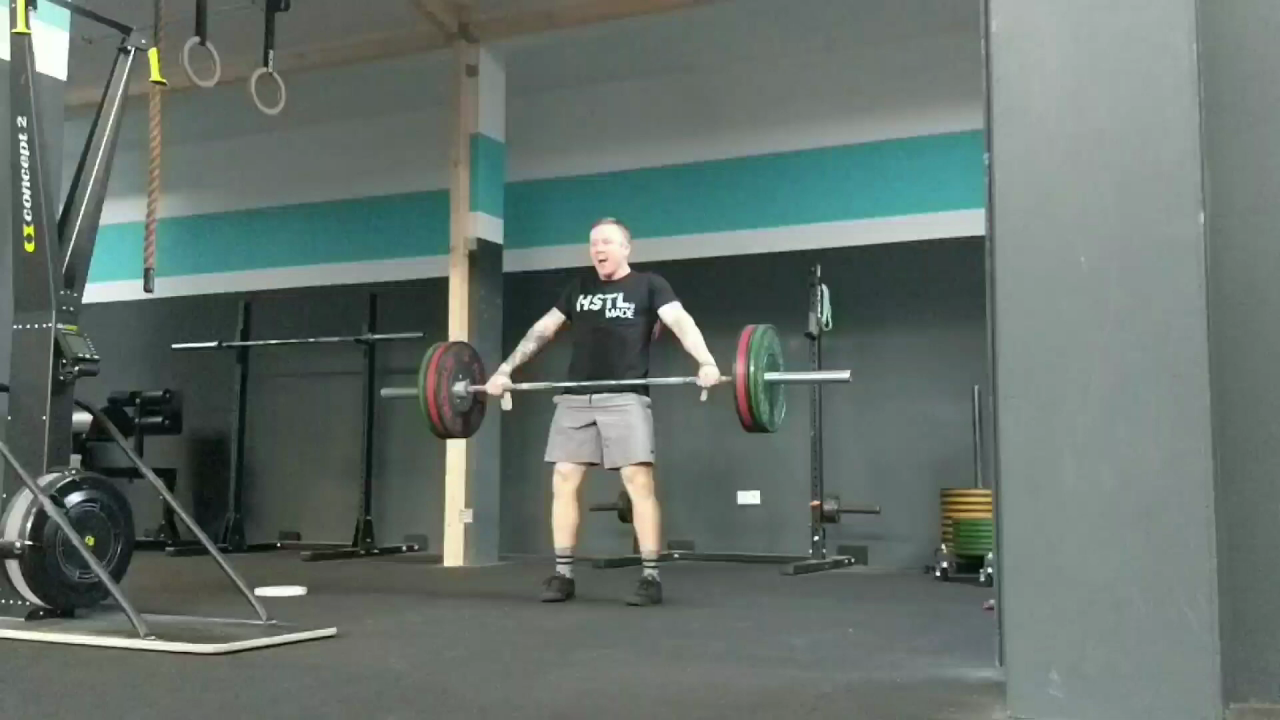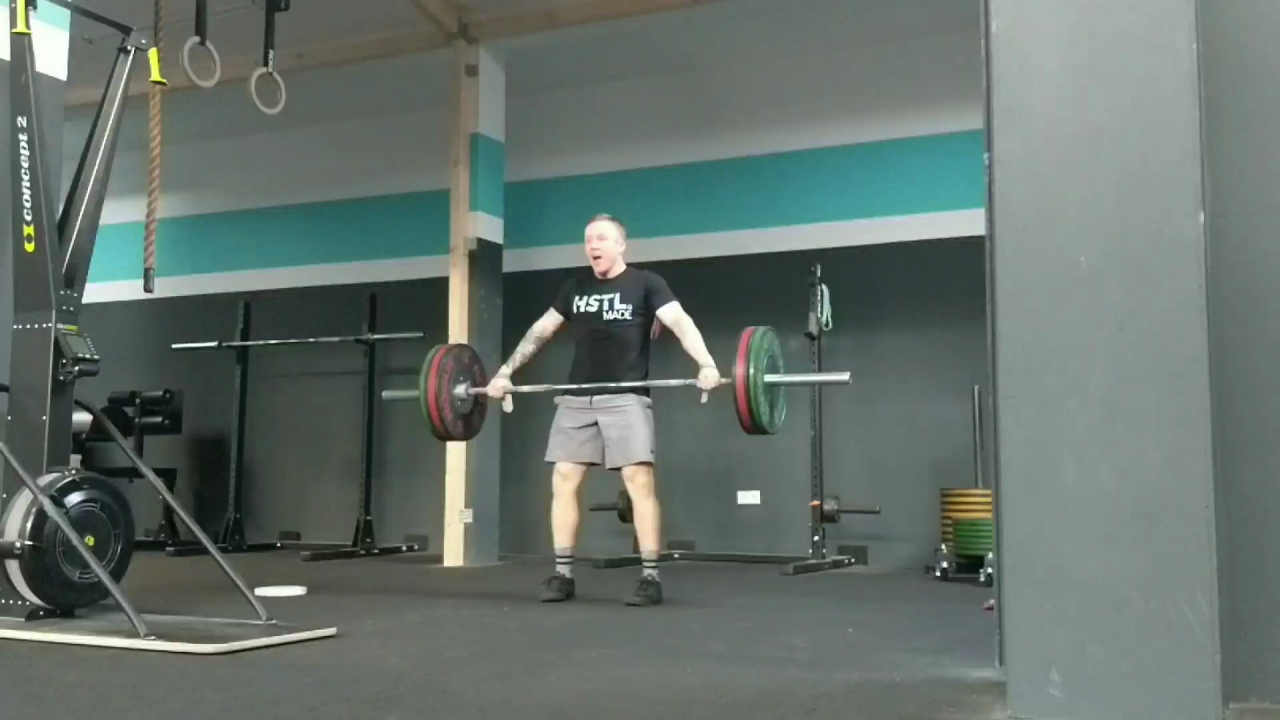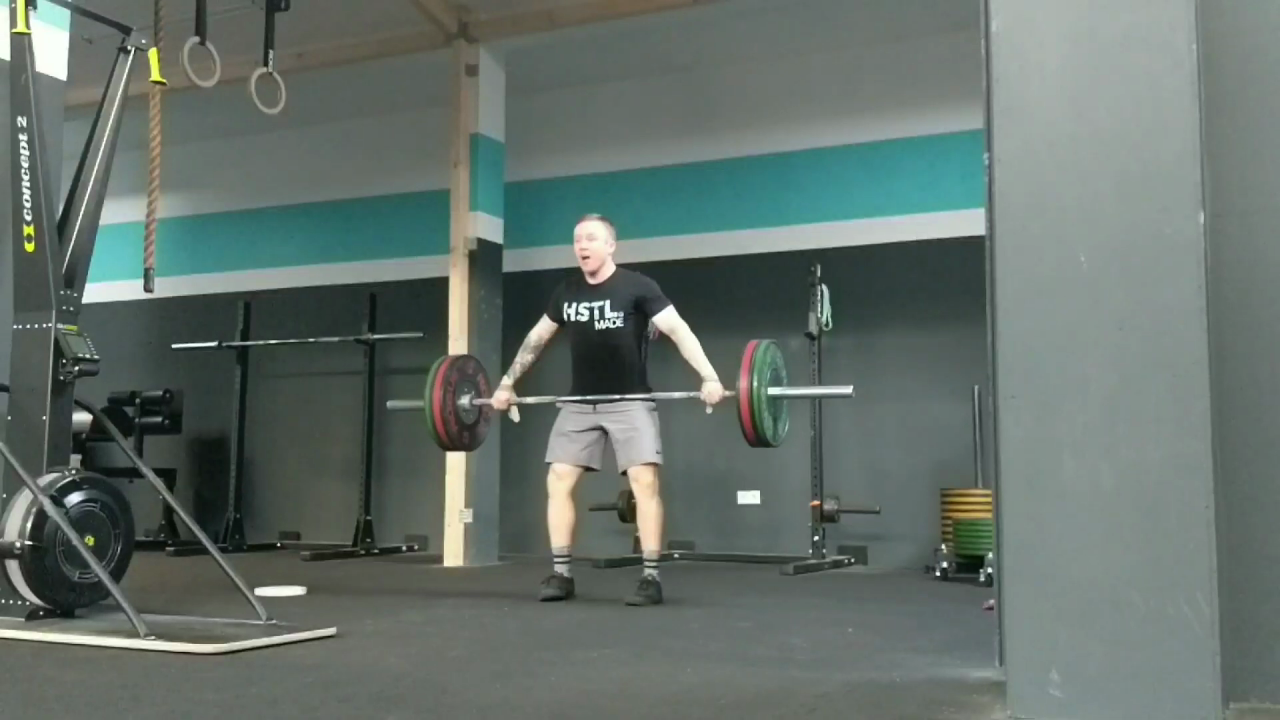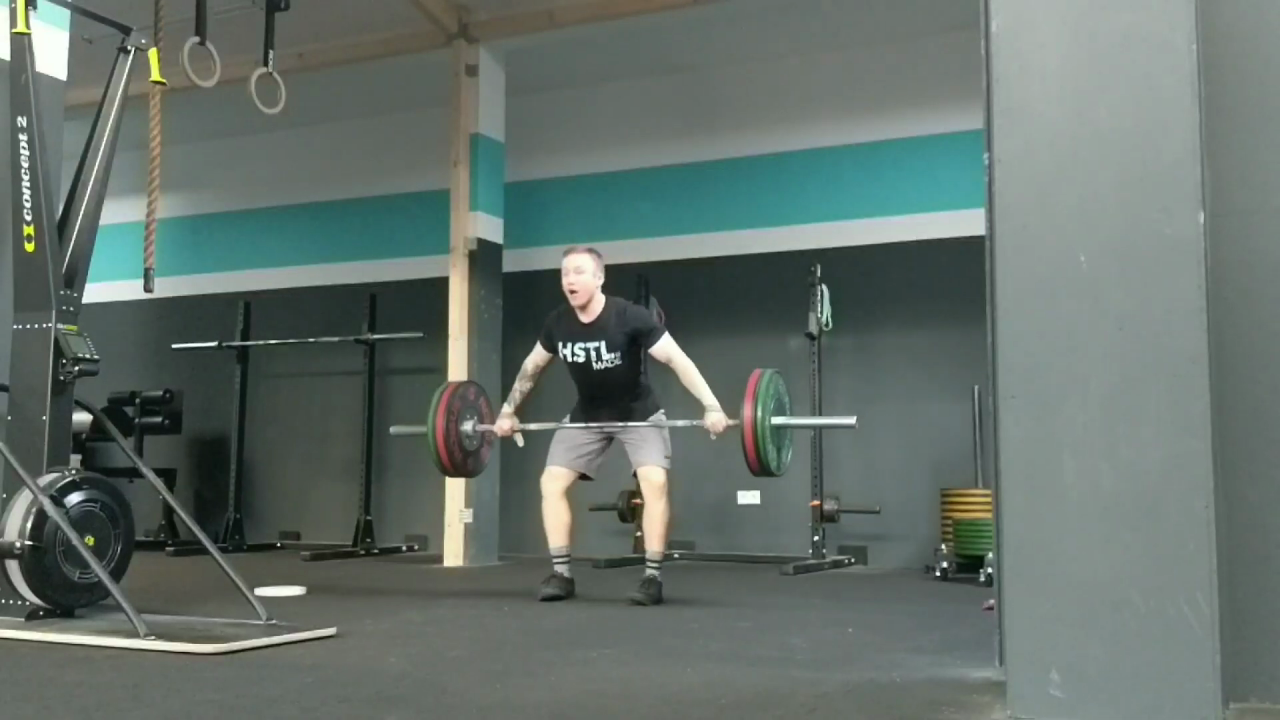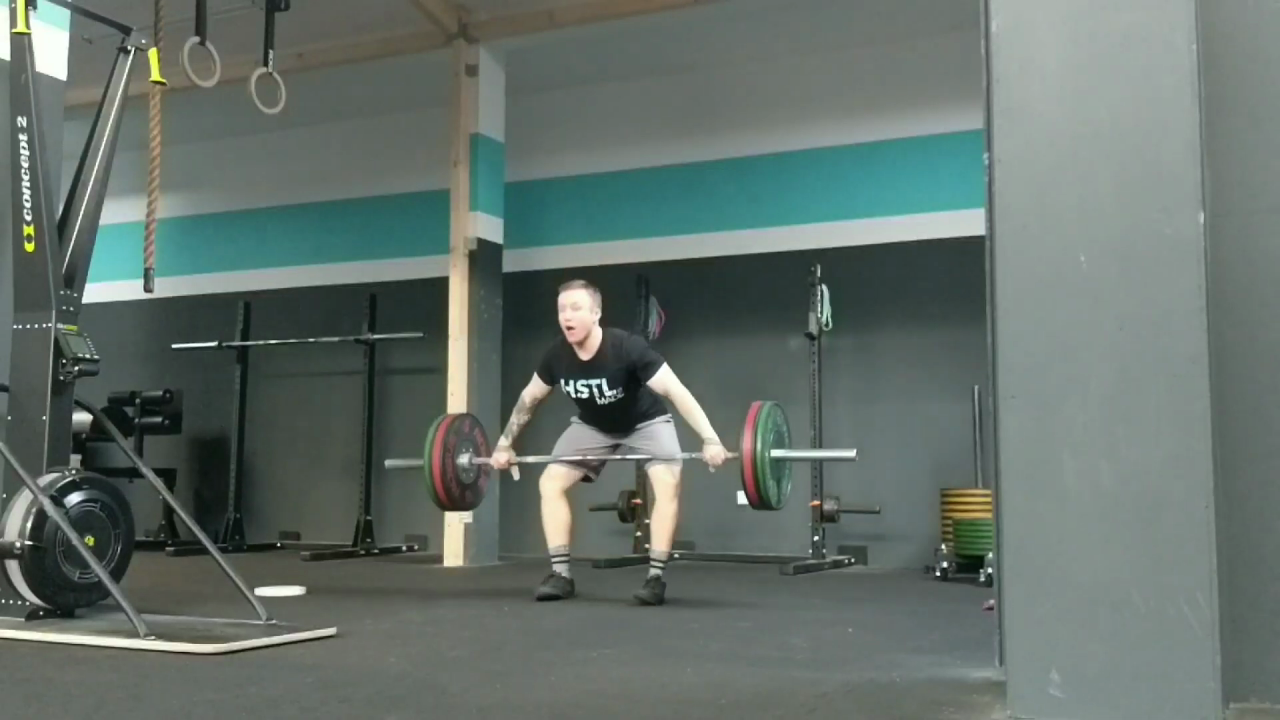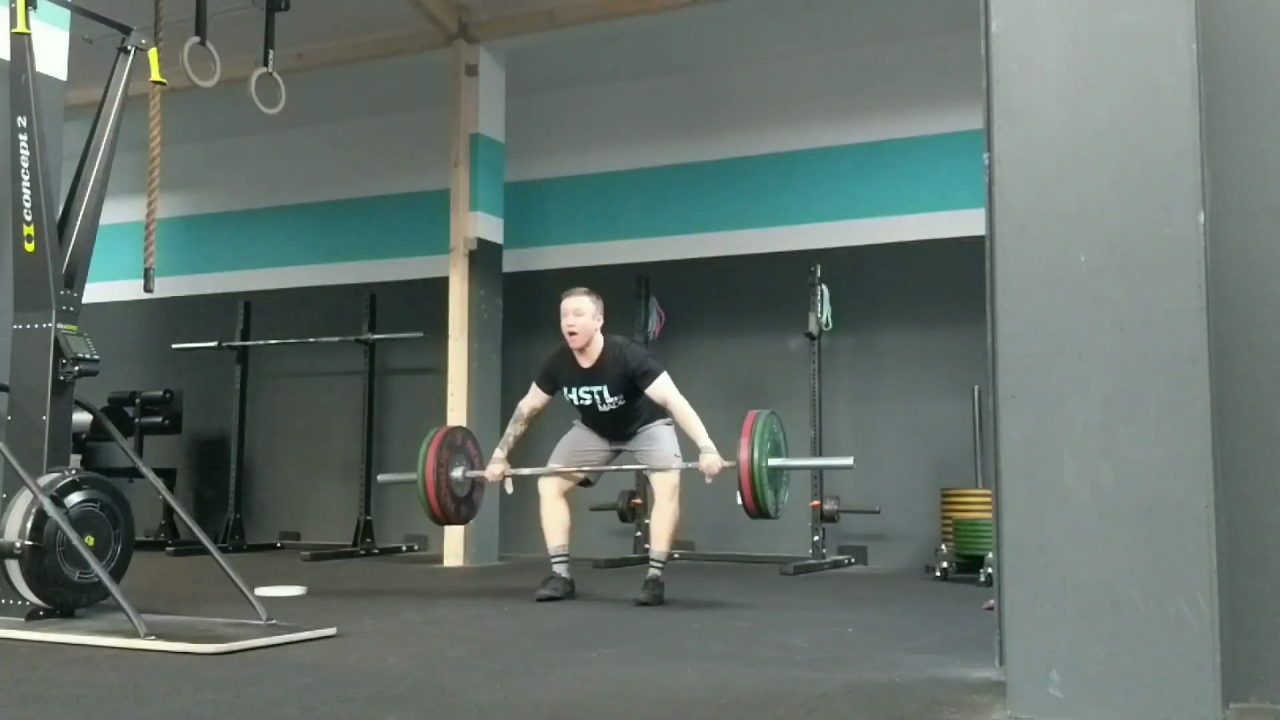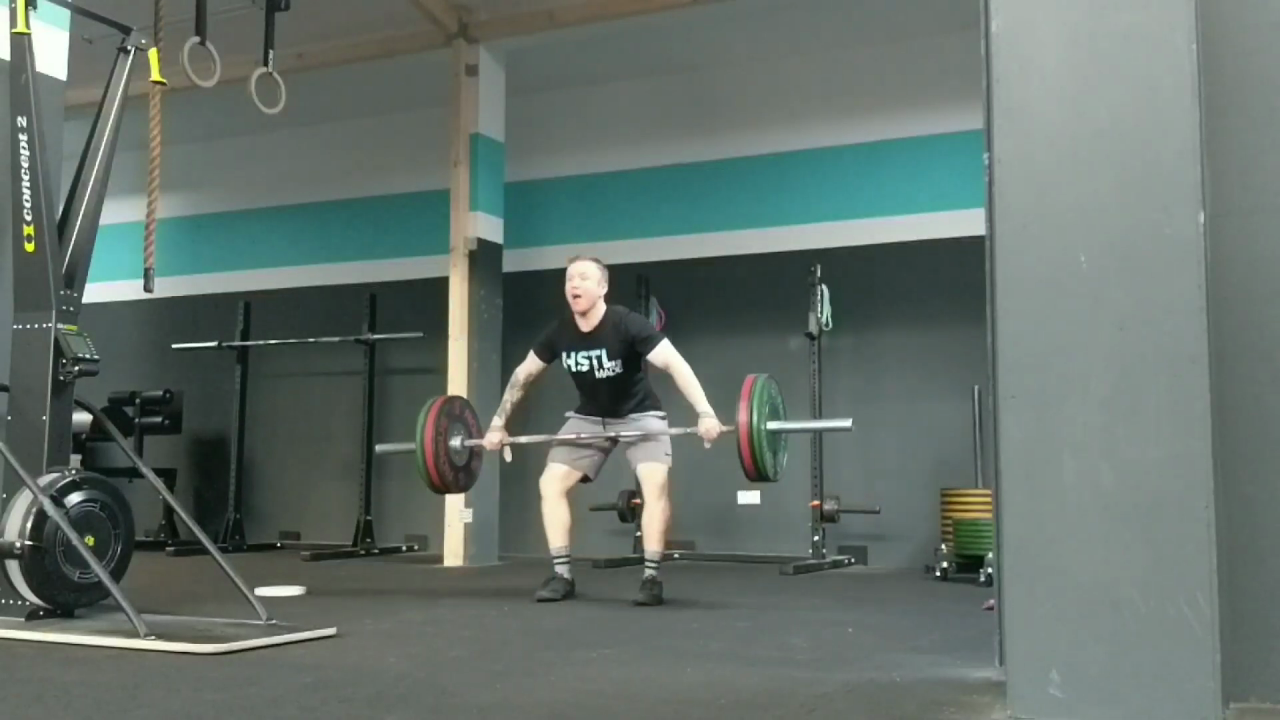
dt=0.2s
person 1, frame 1
left shoulder: (649, 285)
right shoulder: (578, 288)
left elbow: (681, 322)
right elbow: (542, 329)
left wrist: (706, 363)
right wrist: (505, 370)
left hip: (625, 398)
right hip: (575, 398)
left knee: (638, 482)
right knee: (563, 482)
left ankle: (650, 578)
right ankle: (563, 575)
person 1, frame 2
left shoulder: (645, 283)
right shoulder: (576, 286)
left elbow: (680, 322)
right elbow: (541, 330)
left wrist: (706, 364)
right wrist: (505, 372)
left hip: (626, 397)
right hip: (576, 398)
left knee: (639, 482)
right knee: (563, 481)
left ankle: (650, 578)
right ankle: (563, 575)
person 1, frame 3
left shoulder: (636, 286)
right shoulder: (566, 292)
left elbow: (677, 329)
right elbow: (536, 339)
left wrist: (708, 377)
right wrist: (507, 383)
left hip: (631, 404)
right hip: (580, 406)
left knee: (644, 482)
right knee: (559, 480)
left ankle: (650, 577)
right ankle: (561, 574)
person 1, frame 4
left shoulder: (629, 317)
right shoulder: (558, 323)
left elbow: (677, 360)
right elbow: (532, 366)
left wrist: (711, 407)
right wrist: (508, 410)
left hip: (638, 415)
right hip: (586, 417)
left knee: (654, 483)
right knee: (551, 483)
left ankle: (652, 577)
right ankle: (561, 574)
person 1, frame 5
left shoulder: (627, 348)
right shoulder: (557, 356)
left elbow: (676, 391)
right elbow: (529, 397)
left wrist: (711, 440)
right wrist: (505, 443)
left hip: (645, 422)
right hip: (592, 426)
left knee: (667, 483)
right knee: (550, 484)
left ankle: (655, 577)
right ankle: (561, 574)
person 1, frame 6
left shoulder: (628, 355)
right shoulder: (559, 363)
left elbow: (674, 401)
right elbow: (527, 408)
left wrist: (707, 450)
right wrist: (500, 455)
left hip: (646, 426)
right hip: (594, 430)
left knee: (668, 486)
right knee: (549, 486)
left ankle: (654, 578)
right ankle: (561, 575)
person 1, frame 7
left shoulder: (628, 325)
right shoulder: (559, 331)
left elbow: (675, 365)
right elbow: (523, 375)
left wrist: (704, 413)
right wrist: (500, 421)
left hip: (639, 416)
right hip: (589, 417)
left knee: (656, 484)
right knee: (552, 484)
left ankle: (651, 578)
right ankle: (561, 576)
